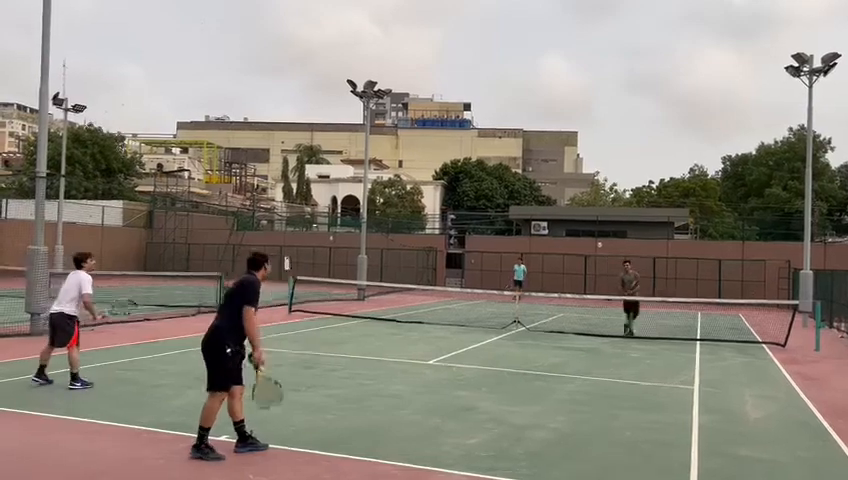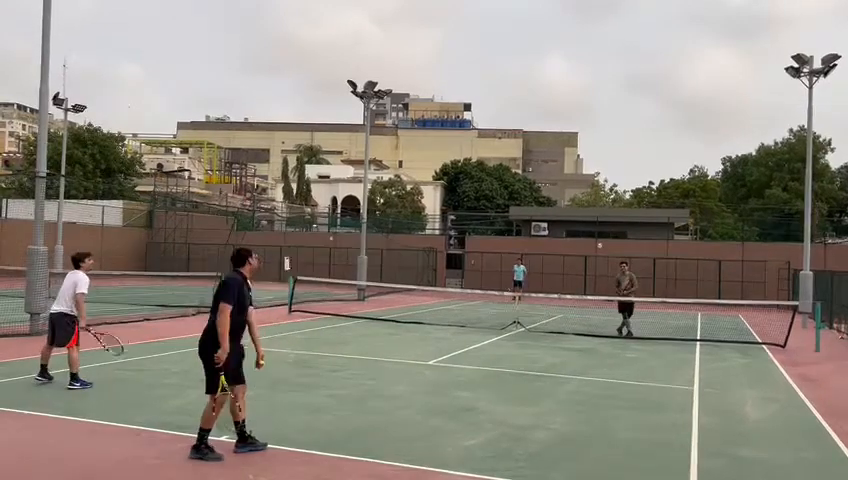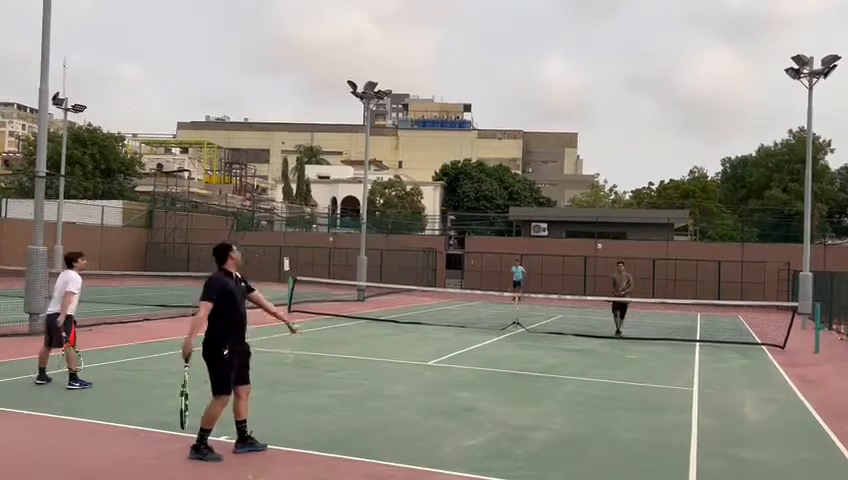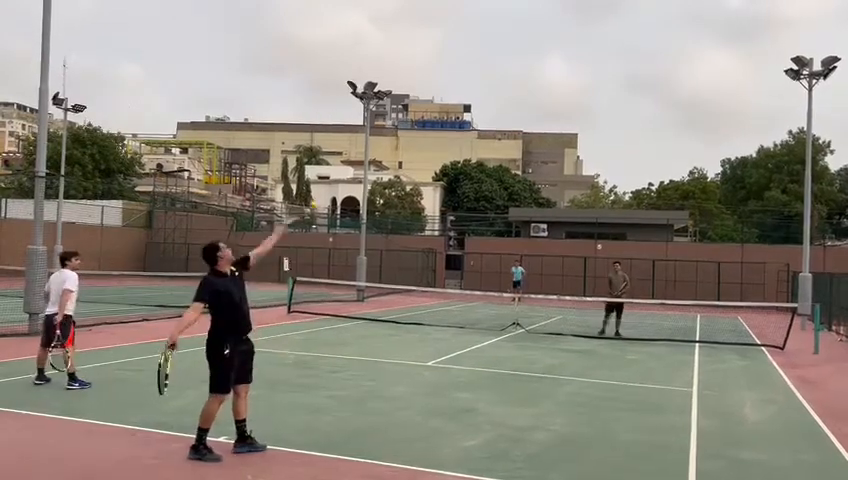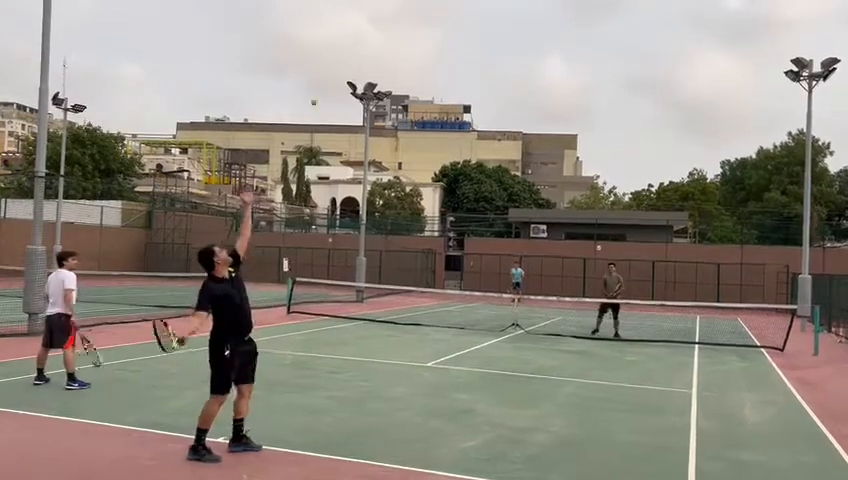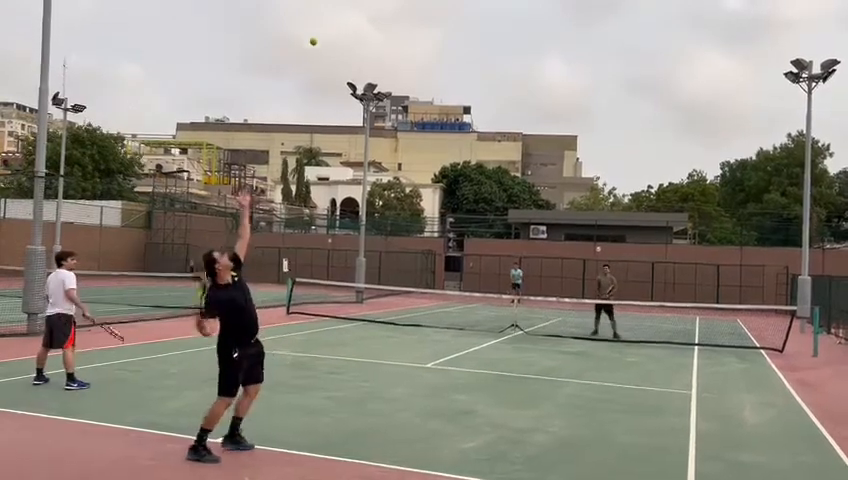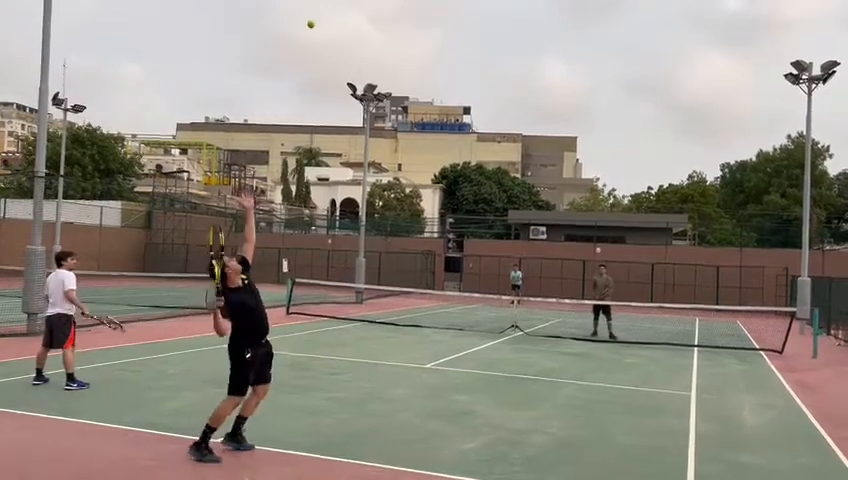
dt=0.2s
person 1, frame 1
left shoulder: (248, 283)
right shoulder: (249, 283)
left elbow: (251, 323)
right elbow: (248, 319)
left wrist: (258, 351)
right wrist: (257, 350)
left hip: (229, 346)
right hip: (221, 344)
left knee: (236, 391)
right knee: (218, 394)
left ankle: (243, 439)
right ankle: (200, 445)
person 1, frame 2
left shoulder: (245, 285)
right shoulder: (232, 281)
left elbow: (250, 319)
right elbow: (223, 314)
left wrist: (259, 349)
right wrist: (223, 346)
left hip: (232, 347)
right hip: (217, 347)
left knee: (239, 391)
right knee: (219, 396)
left ankle: (243, 439)
right ankle: (200, 445)
person 1, frame 3
left shoulder: (239, 279)
right shoulder: (216, 280)
left elbow: (261, 300)
right elbow: (203, 311)
left wrist: (285, 319)
right wrist: (190, 339)
left hip: (237, 345)
right hip: (219, 347)
left knee: (242, 391)
right knee: (221, 396)
left ankle: (243, 439)
right ankle: (199, 445)
person 1, frame 4
left shoulder: (236, 271)
right shoulder: (210, 283)
left elbow: (260, 251)
right elbow: (194, 310)
left wrist: (280, 230)
right wrist: (175, 334)
left hip: (242, 343)
right hip: (223, 346)
left knee: (242, 391)
right knee: (219, 395)
left ankle: (243, 440)
right ankle: (198, 446)
person 1, frame 5
left shoulder: (233, 269)
right shoulder: (210, 289)
left elbow: (244, 236)
right elbow: (197, 318)
left wrist: (248, 208)
right wrist: (186, 333)
left hip: (245, 343)
right hip: (225, 347)
left knee: (245, 390)
right knee: (219, 397)
left ankle: (239, 438)
right ankle: (197, 447)
person 1, frame 6
left shoulder: (235, 274)
right shoulder: (214, 295)
left elbow: (243, 239)
right elbow: (207, 330)
left wrist: (245, 209)
right wrist: (200, 321)
left hip: (252, 345)
right hip: (233, 349)
left knee: (252, 391)
right knee: (225, 399)
left ankle: (233, 436)
right ankle: (198, 446)
person 1, frame 7
left shoulder: (245, 276)
right shoulder: (228, 298)
left elbow: (250, 241)
right elbow: (222, 331)
left wrist: (249, 211)
right wrist: (217, 312)
left hip: (261, 346)
right hip: (244, 350)
left knee: (260, 391)
right knee: (234, 398)
left ankle: (235, 435)
right ankle: (201, 444)
person 2, frame 1
left shoulder: (72, 274)
right shoulder: (86, 278)
right elbow: (86, 300)
left wrist: (91, 312)
right wrist: (94, 315)
left hip: (54, 312)
right hip: (67, 315)
left knee: (50, 345)
right knee: (73, 347)
left ankle: (40, 374)
right ankle: (75, 380)
person 2, frame 2
left shoulder: (71, 274)
right shoulder: (83, 278)
right elbow: (79, 299)
right wrist: (82, 319)
left hip: (54, 312)
right hip: (66, 315)
left knee: (49, 344)
right knee: (73, 347)
left ankle: (43, 372)
right ankle: (74, 380)
person 2, frame 3
left shoulder: (63, 274)
right shoulder: (75, 277)
right elbow: (67, 297)
right wrist: (62, 316)
left hip: (51, 313)
right hip: (64, 316)
left knee: (47, 346)
right knee: (70, 347)
left ankle: (41, 375)
right ankle: (73, 380)
person 2, frame 4
left shoulder: (54, 275)
right shoulder: (71, 275)
left elbow: (46, 294)
right elbow: (65, 295)
right wrist: (60, 314)
left hip: (49, 314)
right hip: (63, 317)
left knee: (44, 346)
right knee: (68, 347)
left ankle: (40, 376)
right ankle: (72, 380)
person 2, frame 5
left shoulder: (52, 276)
right shoulder: (69, 275)
right elbow: (68, 295)
right wrist: (73, 314)
left hip: (50, 314)
right hip: (63, 316)
left knee: (45, 346)
right knee: (69, 347)
left ankle: (39, 376)
right ankle: (72, 380)
person 2, frame 6
left shoulder: (51, 276)
right shoulder: (68, 275)
right elbow: (71, 294)
right wrist: (83, 308)
left hip: (50, 314)
right hip: (64, 315)
left knee: (45, 347)
right knee: (68, 347)
left ankle: (39, 376)
right ankle: (71, 381)
person 2, frame 7
left shoulder: (51, 276)
right shoulder: (68, 275)
right elbow: (69, 295)
right wrist: (82, 307)
left hip: (50, 315)
right hip: (64, 315)
left knee: (45, 346)
right knee: (68, 347)
left ankle: (38, 376)
right ankle: (71, 380)
